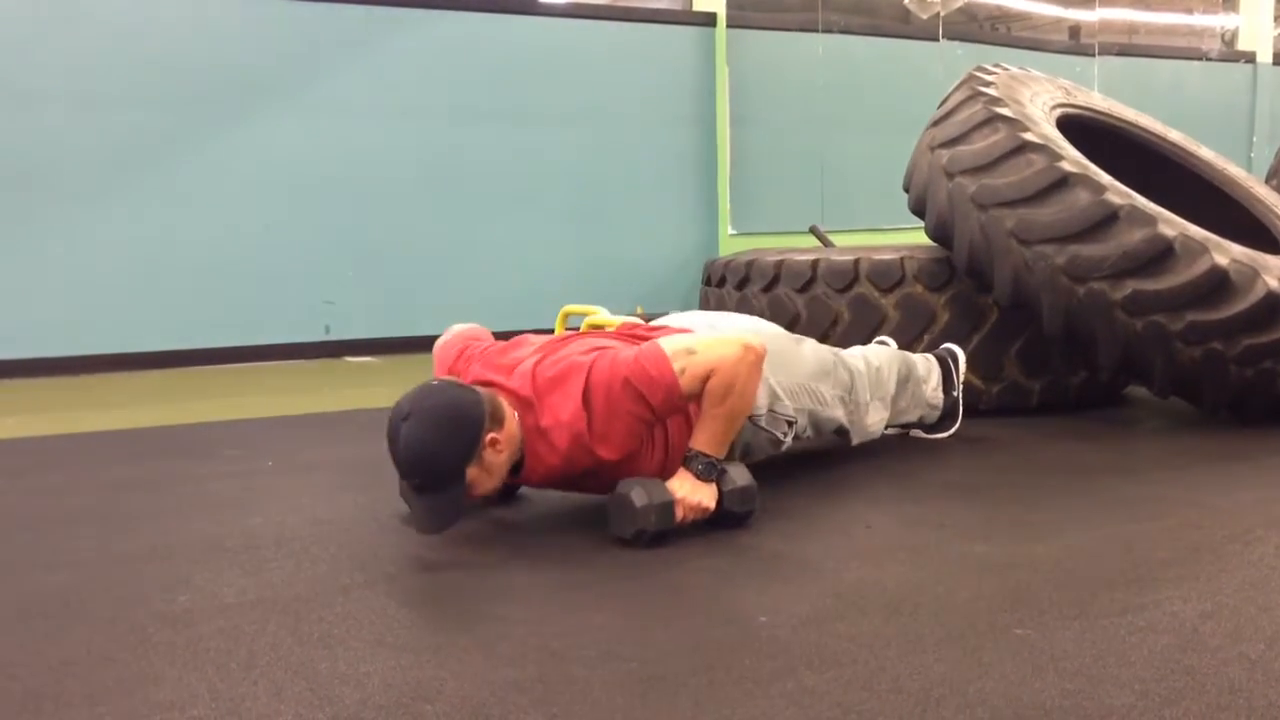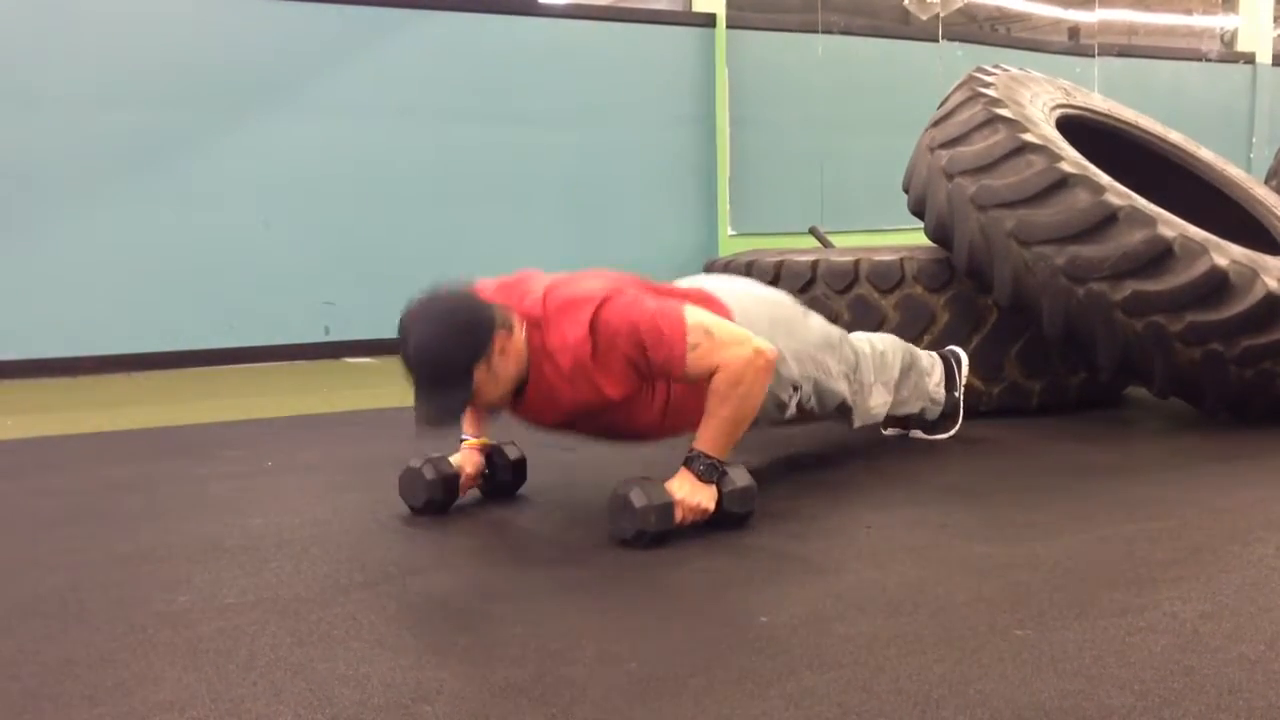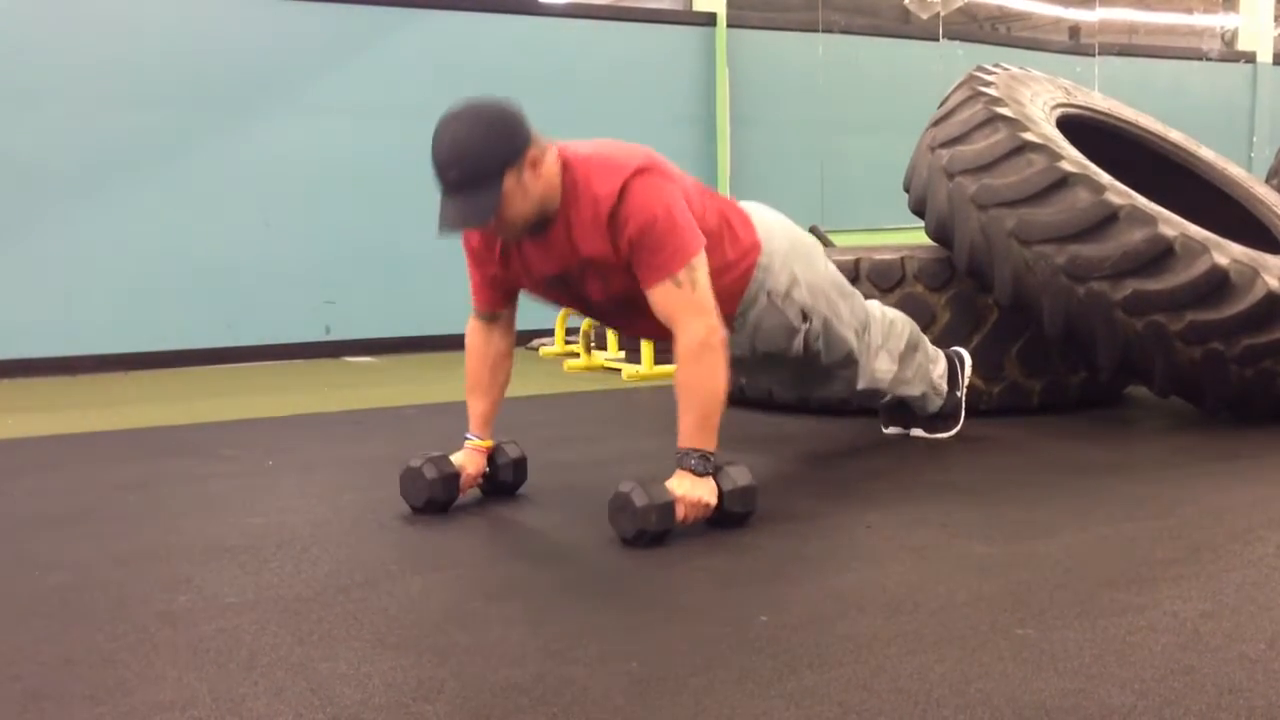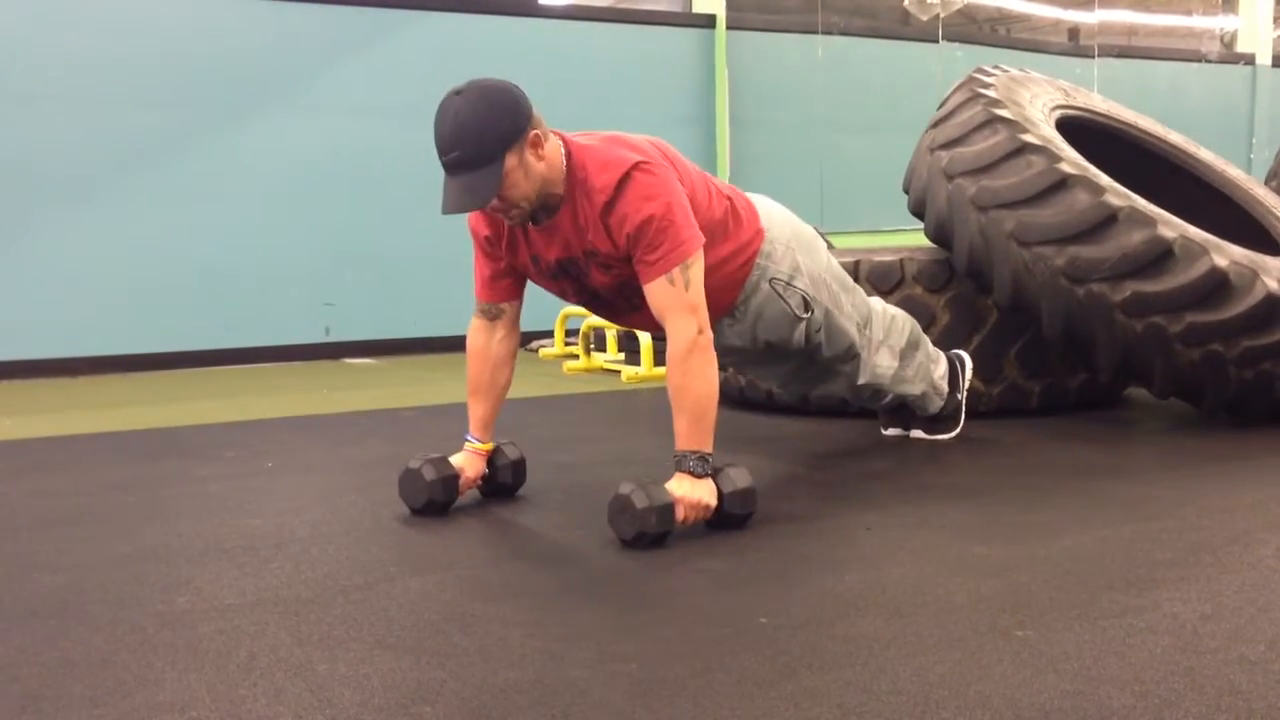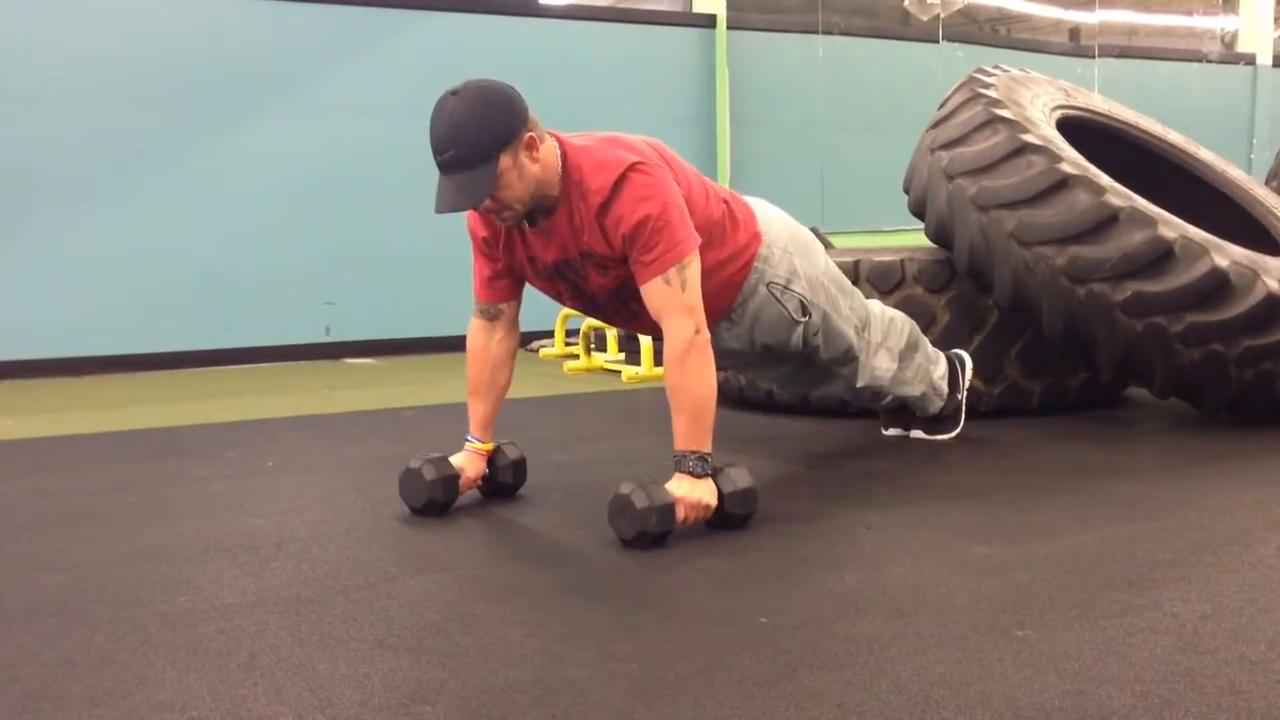
dt=0.3s
person 1, frame 1
left shoulder: (586, 407)
right shoulder: (460, 373)
left elbow: (742, 353)
right elbow: (458, 333)
left wrist: (699, 470)
left hip: (739, 374)
right hip: (669, 349)
left knee: (846, 394)
left ankle: (935, 376)
right ankle: (875, 359)
person 1, frame 2
left shoulder: (597, 328)
right shoulder: (478, 327)
left elbow: (754, 358)
left wrist: (701, 470)
right wrist: (472, 443)
left hip: (741, 345)
right hip: (680, 332)
left knee: (854, 380)
left ankle: (936, 380)
right ankle: (913, 394)
person 1, frame 3
left shoulder: (627, 196)
right shoulder: (492, 220)
left elbow: (698, 335)
right elbow: (489, 323)
left wrist: (694, 466)
right wrist: (478, 439)
left hip: (759, 269)
left knee: (866, 346)
left ankle: (942, 379)
right ankle: (910, 404)
person 1, frame 4
left shoulder: (630, 184)
right shoulder: (493, 214)
left elbow: (690, 331)
right elbow: (494, 325)
left wrist: (693, 468)
right wrist: (477, 445)
left hip: (759, 264)
right hip: (699, 297)
left knee: (862, 346)
left ankle: (941, 381)
right ankle: (908, 395)
person 1, frame 5
left shoulder: (626, 184)
right shoulder: (491, 215)
left elbow: (686, 331)
right elbow: (493, 325)
left wrist: (693, 468)
right wrist: (477, 445)
left hip: (759, 269)
right hip: (711, 312)
left knee: (863, 348)
left ankle: (942, 381)
right ankle: (911, 396)
